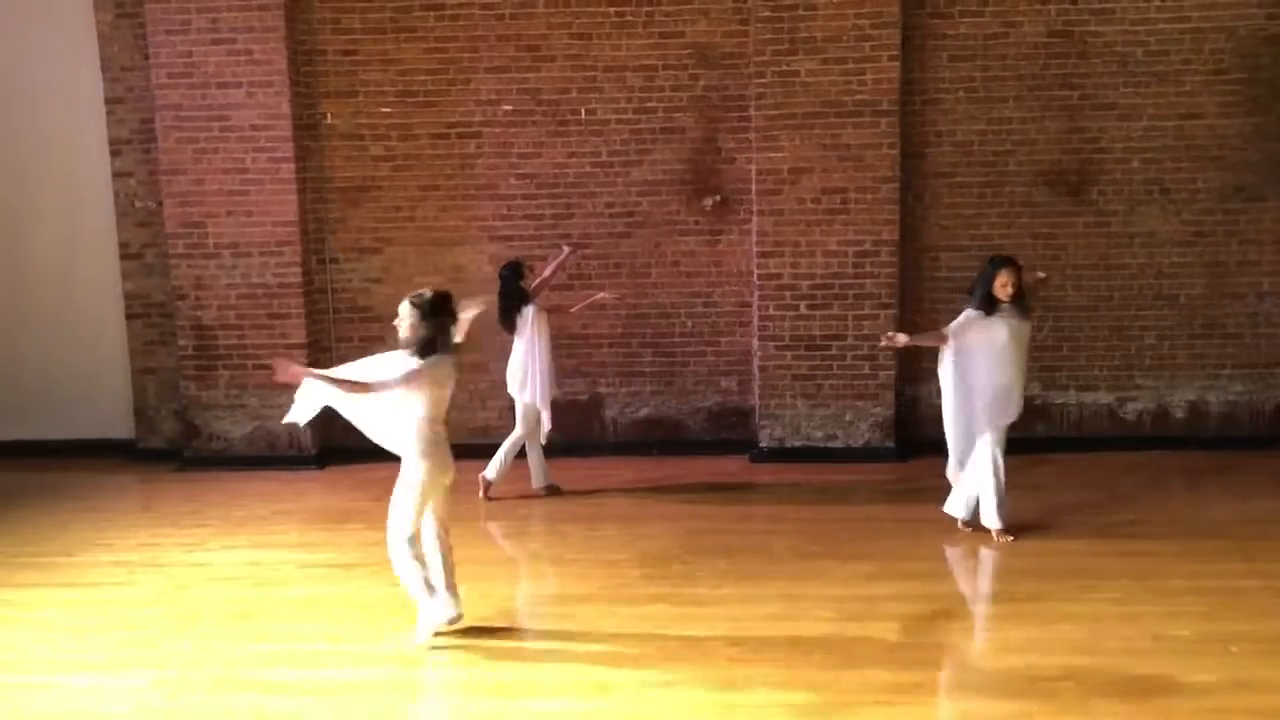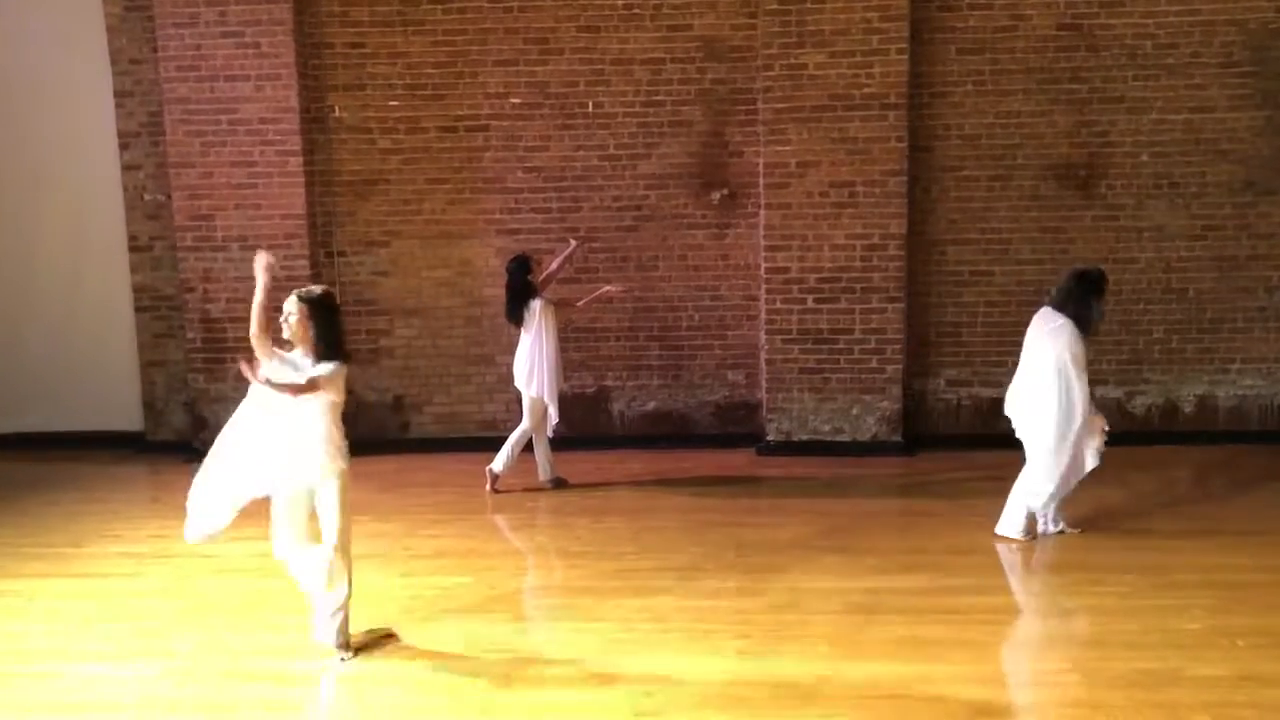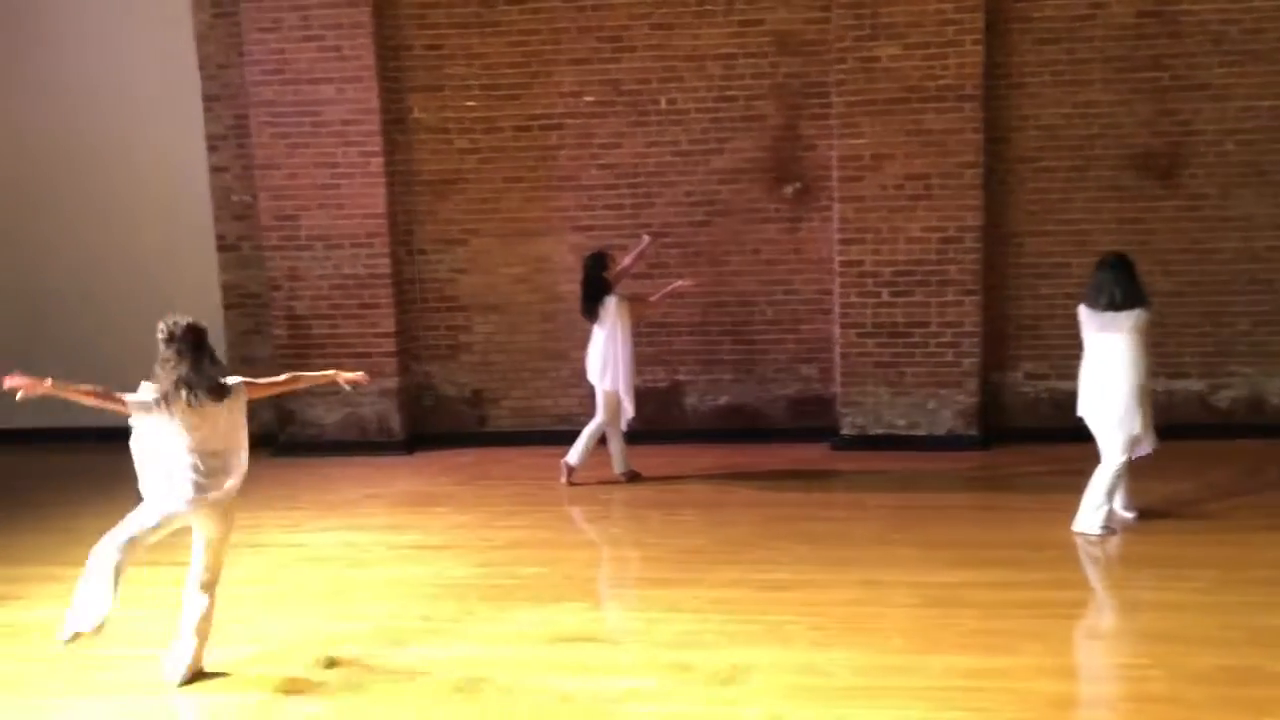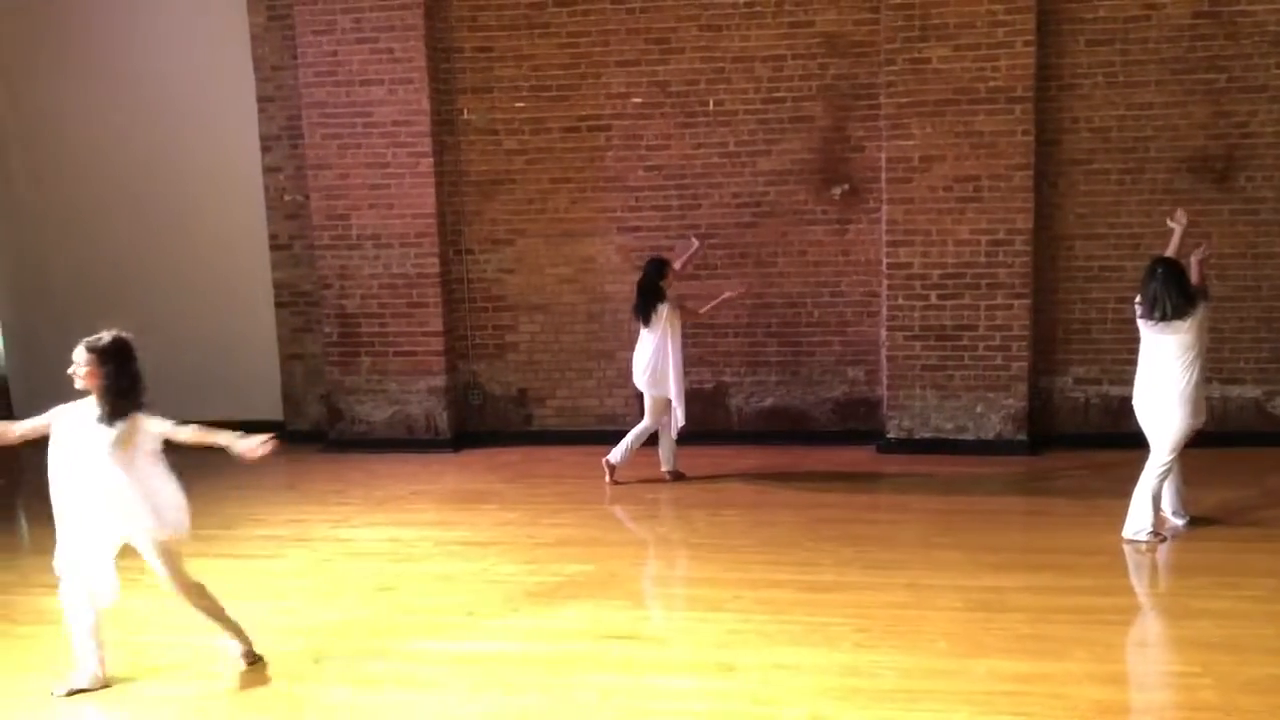
dt=1s
person 1, frame 1
left shoulder: (423, 365)
right shoulder: (441, 358)
left elbow: (366, 386)
right elbow: (455, 337)
left wrist: (308, 375)
left hip: (424, 460)
right hip: (436, 457)
left knee: (401, 539)
right knee: (435, 535)
left ankle: (439, 610)
right ankle: (441, 610)
person 1, frame 2
left shoulder: (333, 370)
right shoulder: (278, 360)
left elbow: (300, 389)
right elbow: (257, 338)
left wrist: (261, 380)
right wrist: (261, 281)
left hip: (328, 466)
right hip: (288, 467)
left knee: (336, 547)
right knee: (287, 544)
left ankle: (337, 631)
right ankle: (324, 600)
person 1, frame 3
left shoulder: (160, 400)
right shoulder: (231, 392)
left elbow: (105, 398)
right elbow: (284, 382)
left wrist: (47, 387)
right wrist: (336, 375)
left hip: (174, 497)
right hip: (217, 503)
left knee: (110, 550)
right knee: (203, 583)
left ankle: (90, 615)
right ankle: (184, 665)
person 1, frame 4
left shoulder: (132, 419)
right shoulder: (69, 415)
left elbow: (184, 432)
left wrist: (238, 441)
left hip: (140, 515)
right hip: (97, 520)
left knee: (179, 584)
right knee: (75, 592)
left ankle: (239, 642)
right ankle: (88, 672)
person 2, frame 1
left shoulder: (1019, 311)
right shoulder: (977, 315)
right elbow: (946, 335)
left wrist: (1035, 284)
right wrist: (911, 340)
left hip: (1009, 397)
right hip: (985, 397)
left knee: (981, 456)
right knee: (991, 457)
left ankle: (960, 509)
right ankle: (994, 521)
person 2, frame 2
left shoulder: (1045, 315)
right shoulder: (1067, 330)
right elbow: (1076, 378)
right wrist: (1092, 415)
left hip: (1028, 399)
right hip: (1040, 405)
left knee: (1047, 464)
right knee: (1040, 465)
left ankle: (1050, 521)
right ankle: (1011, 524)
person 2, frame 3
left shoulder: (1085, 313)
right shoulder: (1139, 316)
left hip: (1093, 397)
right hip: (1121, 400)
left knee: (1115, 454)
right knee: (1115, 459)
left ankle: (1121, 507)
right ankle: (1090, 521)
person 2, frame 4
left shoulder: (1142, 311)
right shoulder: (1193, 316)
left elbow: (1162, 272)
right elbow: (1199, 289)
left wrist: (1179, 232)
right wrist: (1197, 264)
left hip: (1146, 398)
right hip: (1176, 402)
left knee: (1167, 455)
right knee: (1162, 461)
left ankle: (1174, 513)
right ankle: (1138, 527)
person 3, frame 1
left shoulder: (530, 307)
right shoulder: (525, 302)
left elbow: (565, 312)
right elbow: (547, 276)
left wrist: (595, 299)
right wrist: (566, 254)
left hip: (531, 374)
right hip: (526, 374)
left knee: (533, 431)
right knee: (523, 431)
left ankle: (541, 482)
right ankle: (489, 476)
person 3, frame 2
left shoulder: (537, 301)
right shoulder: (534, 299)
left elbow: (570, 300)
right elbow: (557, 276)
left wrist: (602, 293)
right wrist: (573, 249)
left hip: (537, 367)
right hip: (533, 368)
left knee: (540, 424)
right knee: (529, 425)
left ankle: (548, 475)
right ankle: (496, 469)
person 3, frame 3
left shoulder: (605, 296)
right shoulder: (612, 300)
left elbow: (631, 274)
right elbow: (644, 293)
left hip: (607, 362)
right hip: (608, 364)
left knee: (614, 417)
right knee: (604, 418)
left ankle: (622, 468)
right ankle: (571, 462)
person 3, frame 4
left shoulder: (650, 299)
right shoulder: (668, 308)
left elbow: (676, 268)
right elbow: (698, 314)
left wrist: (694, 249)
right wrist: (724, 297)
left hip: (651, 366)
right hip: (656, 369)
left knee: (667, 416)
right knee: (652, 422)
left ankle: (669, 466)
right ankle: (613, 459)
